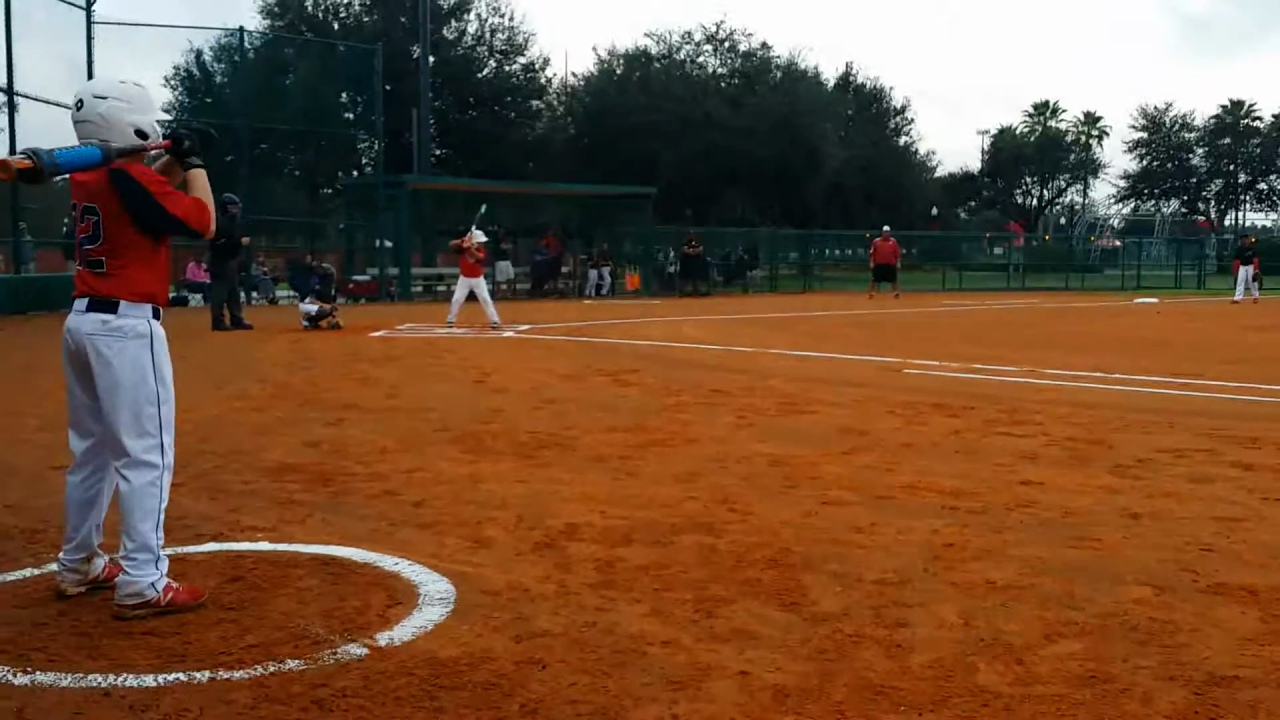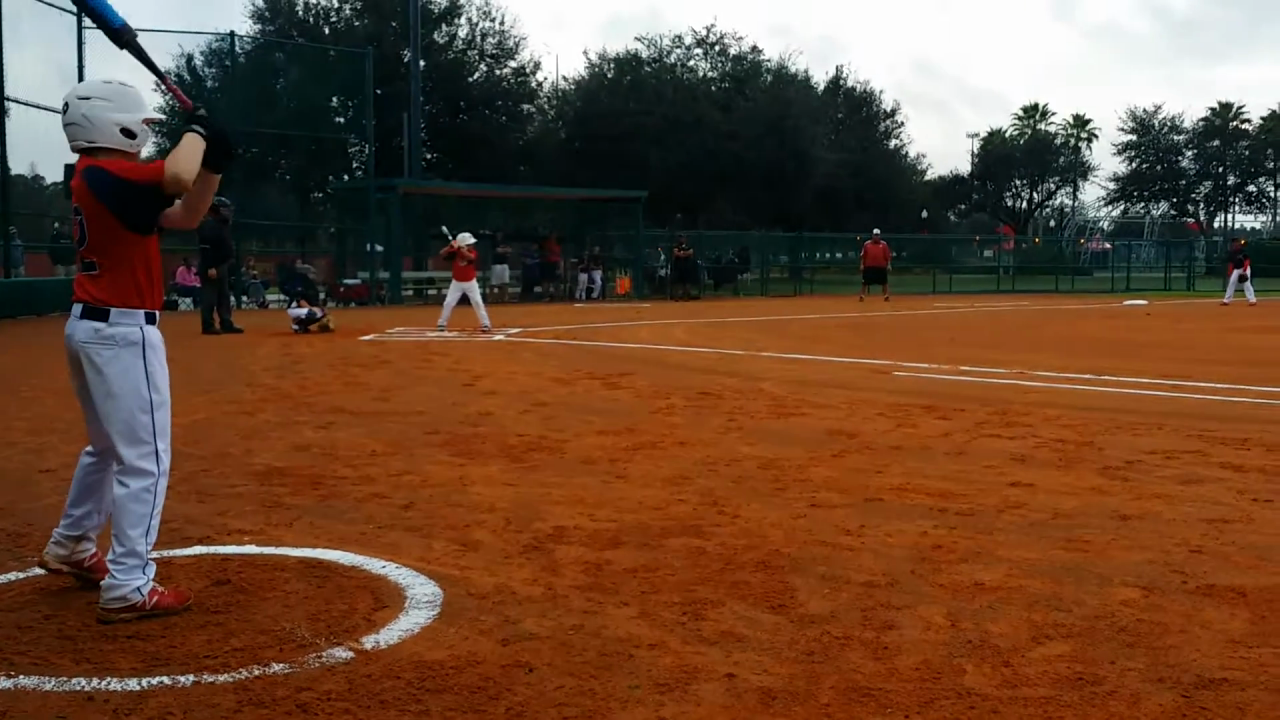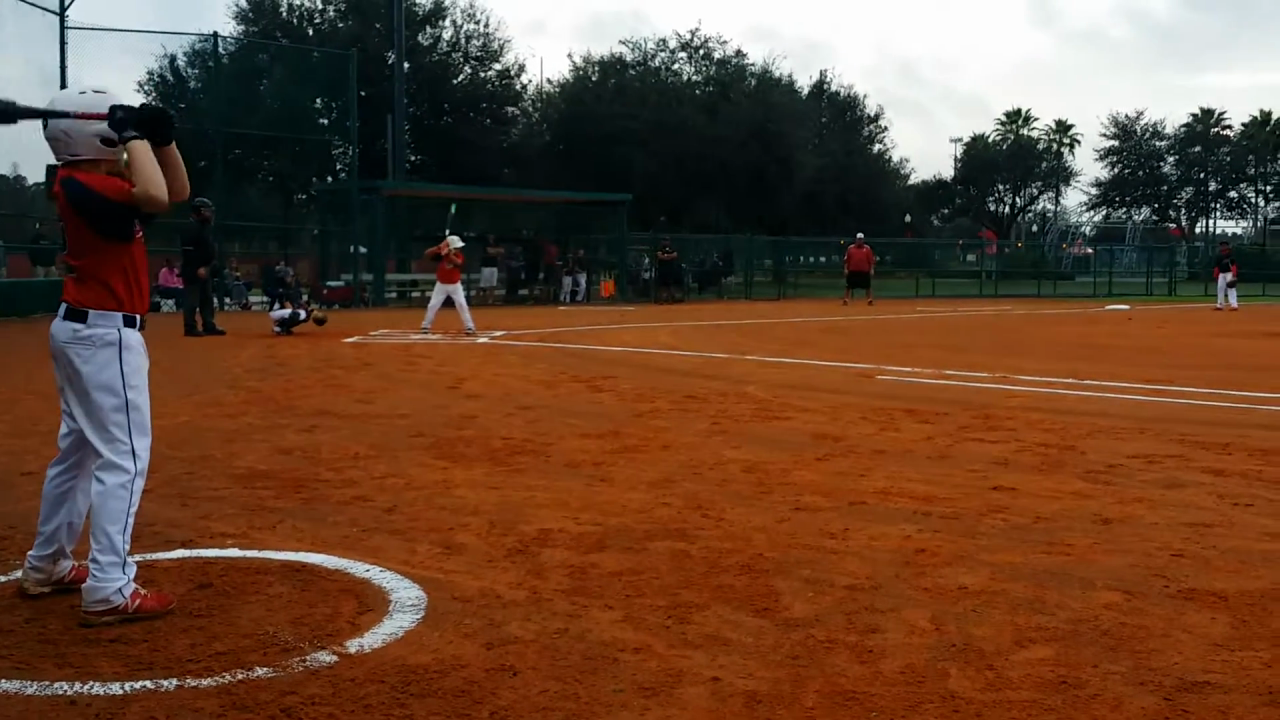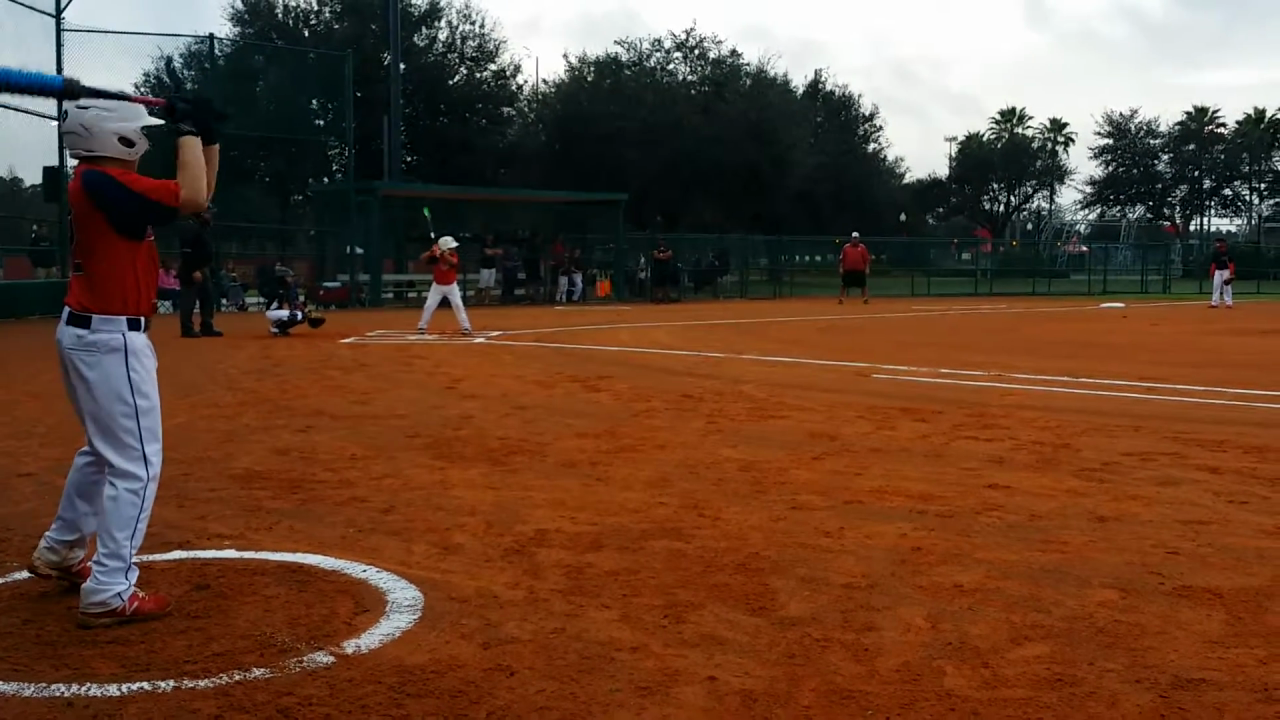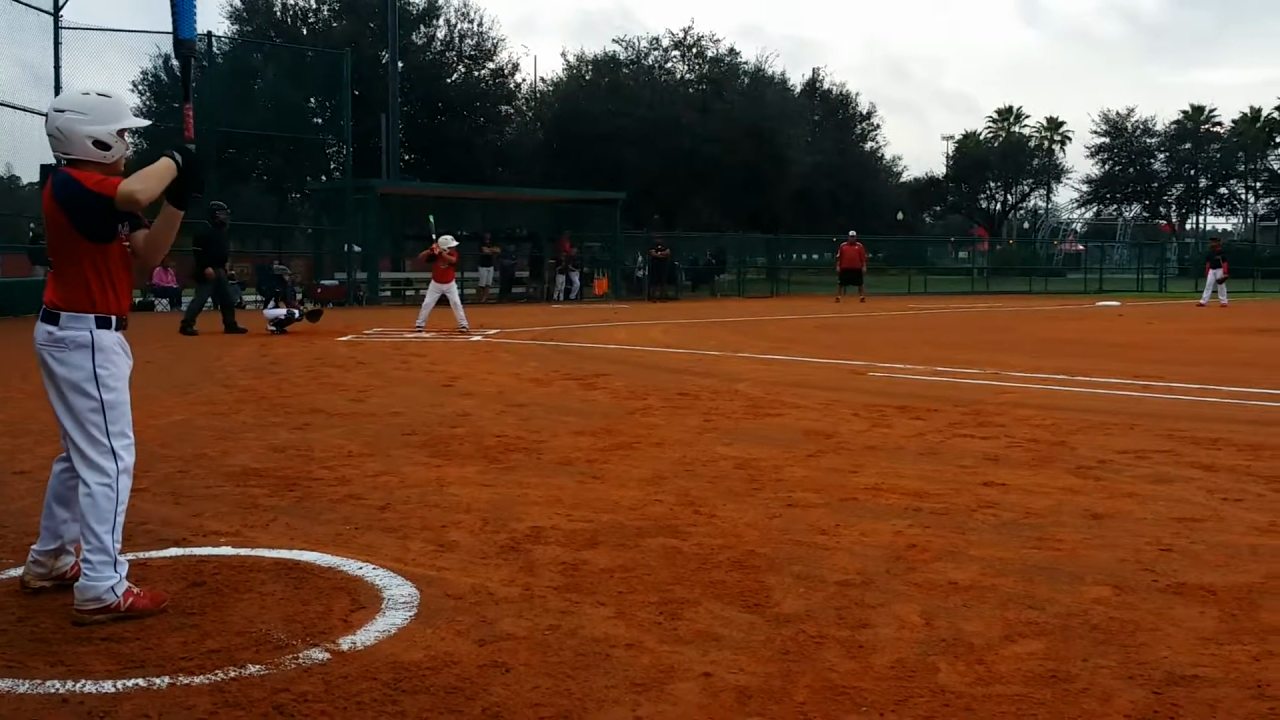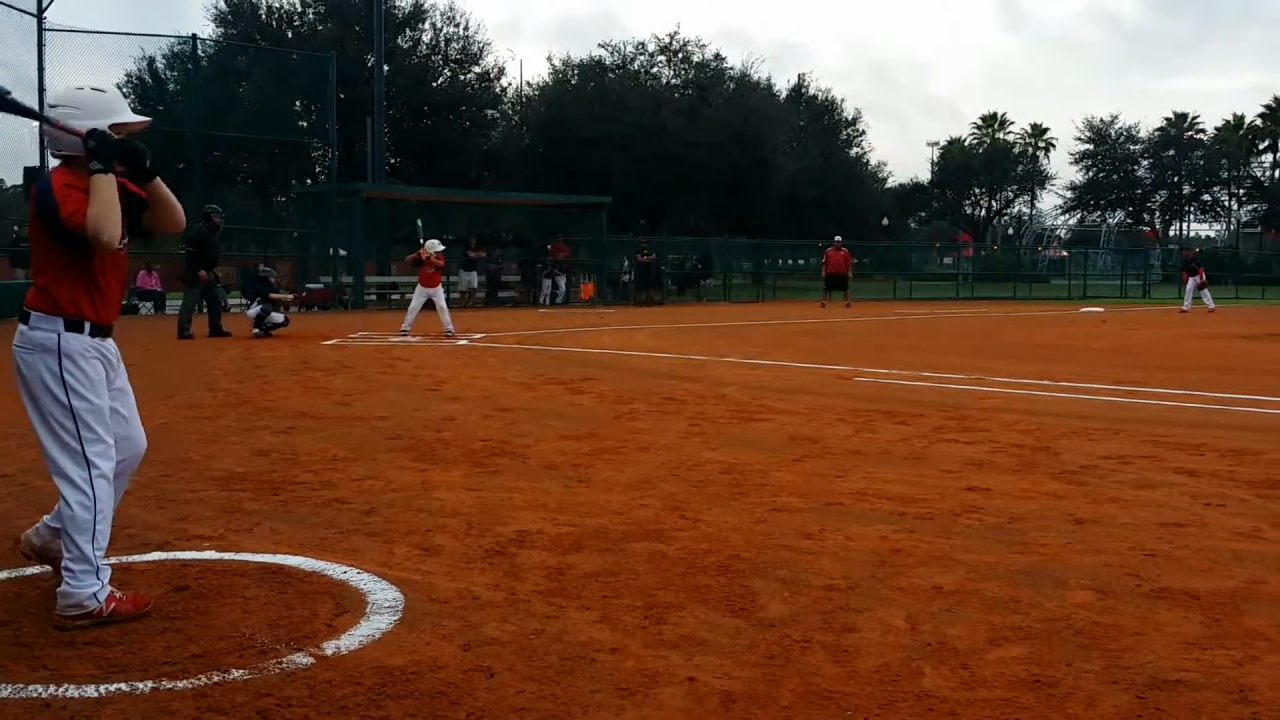
dt=0.5s
person 1, frame 1
left shoulder: (87, 177)
right shoulder: (129, 177)
left elbow: (147, 191)
right elbow: (204, 223)
left wrist: (177, 160)
right wrist: (193, 162)
left hip: (84, 321)
right hip: (126, 327)
left knee: (92, 451)
right knee: (146, 454)
left ankle: (77, 565)
right ankle: (140, 584)
person 1, frame 2
left shoulder: (102, 177)
right shoulder: (104, 173)
left elbow: (186, 217)
right elbow: (176, 176)
left wrist: (214, 162)
right wrist: (197, 129)
left hip: (89, 326)
right hip: (122, 332)
left knee: (108, 447)
right knee: (144, 459)
left ankle: (71, 547)
right ankle: (128, 589)
person 1, frame 3
left shoulder: (102, 182)
right shoulder: (81, 185)
left elbow: (178, 192)
right elbow: (155, 196)
left wrist: (163, 139)
right wrist: (135, 134)
left hip: (84, 330)
right hip: (104, 334)
left knee: (77, 451)
right knee: (123, 458)
left ankle: (46, 566)
right ankle: (108, 591)
person 1, frame 4
left shoulder: (111, 183)
right shoulder: (101, 180)
left elbow: (198, 200)
right elbow: (190, 197)
left wrist: (207, 137)
right wrist: (187, 129)
left hip: (88, 332)
right hip: (109, 338)
left knee: (103, 451)
right knee: (136, 463)
left ankle: (60, 550)
right ankle: (108, 594)
person 1, frame 5
left shoulder: (100, 193)
right shoulder: (70, 182)
left elbow: (149, 251)
right elbow: (136, 194)
left wrist: (178, 198)
right wrist: (174, 158)
left hip: (88, 335)
right hip: (82, 337)
left knee: (82, 452)
right knee: (108, 458)
left ankle: (48, 561)
right ankle: (100, 590)
person 1, frame 6
left shoulder: (115, 187)
right shoulder: (59, 185)
left elbow: (174, 223)
right elbow: (104, 238)
left wrist: (142, 171)
right wrist: (102, 168)
left hip: (95, 342)
right hip: (58, 343)
left knee: (127, 448)
right knee: (90, 464)
left ankle: (53, 536)
right ankle: (84, 596)
